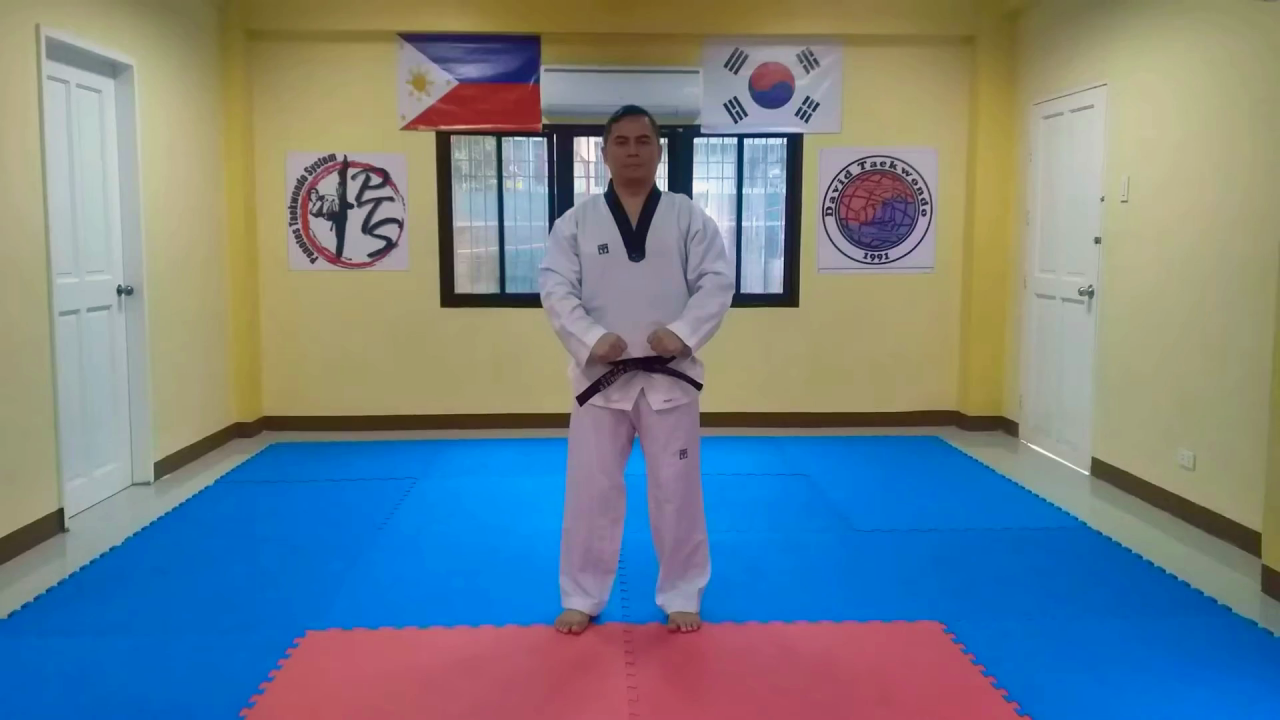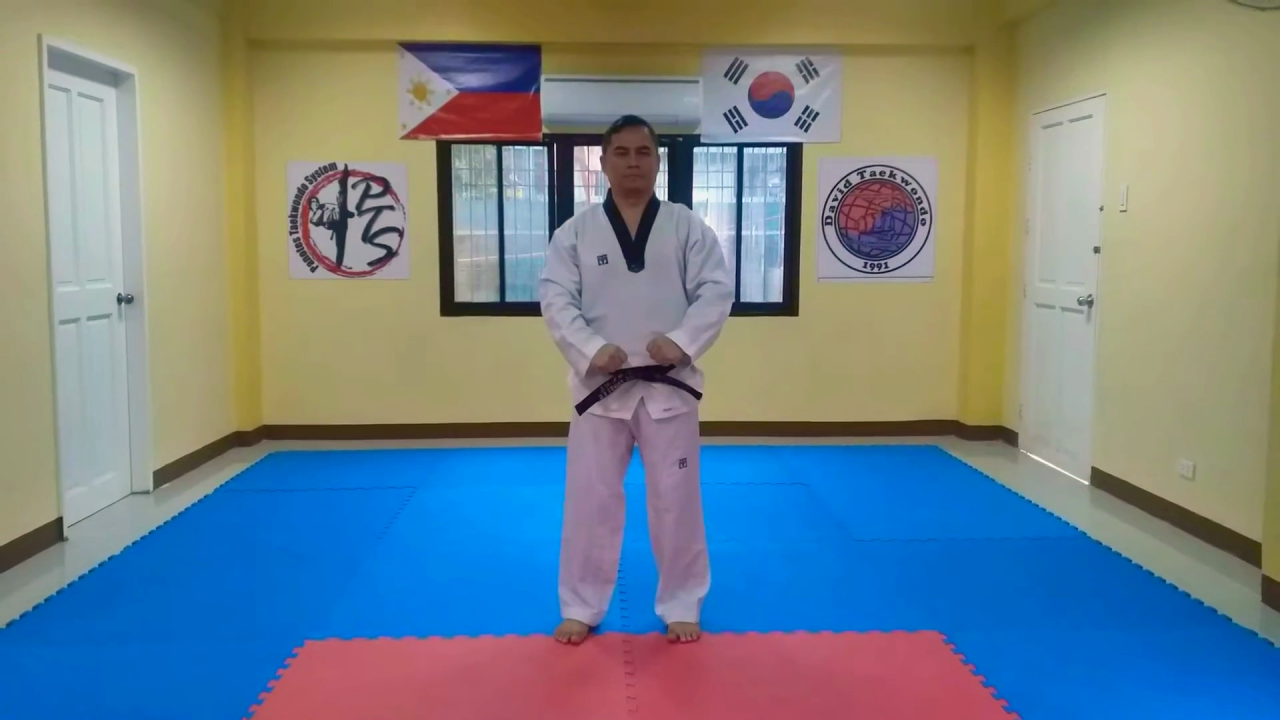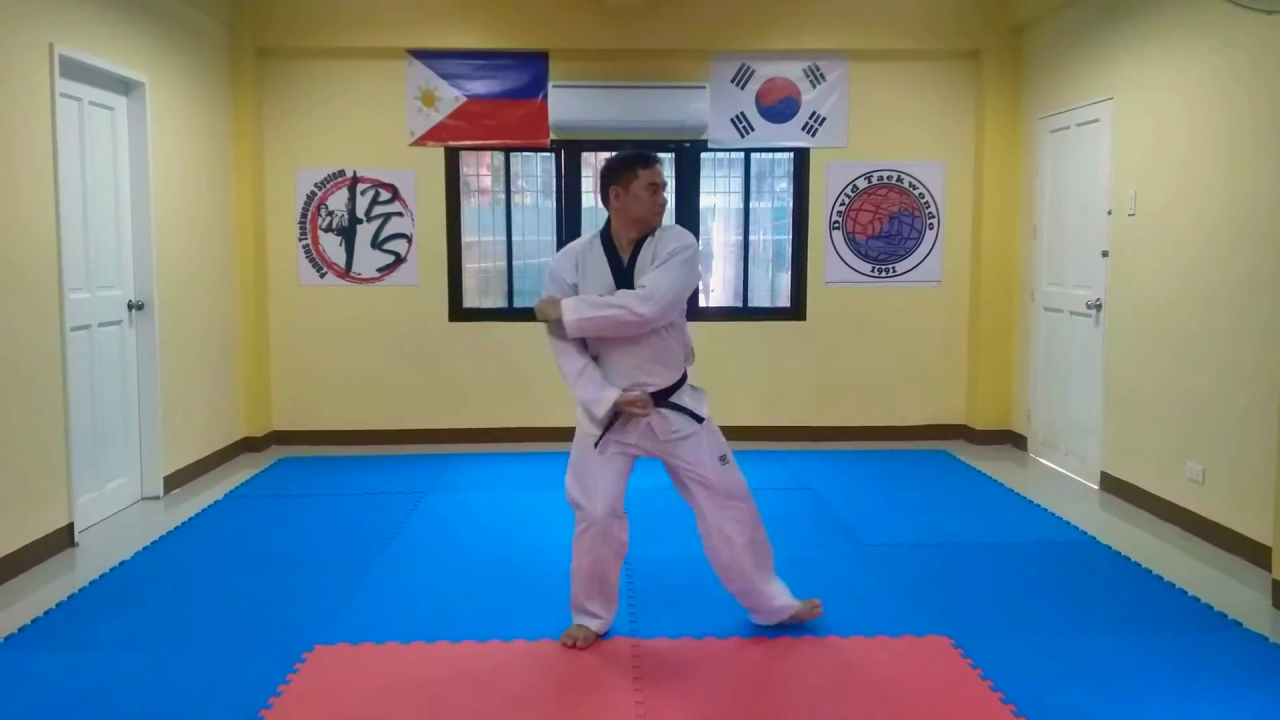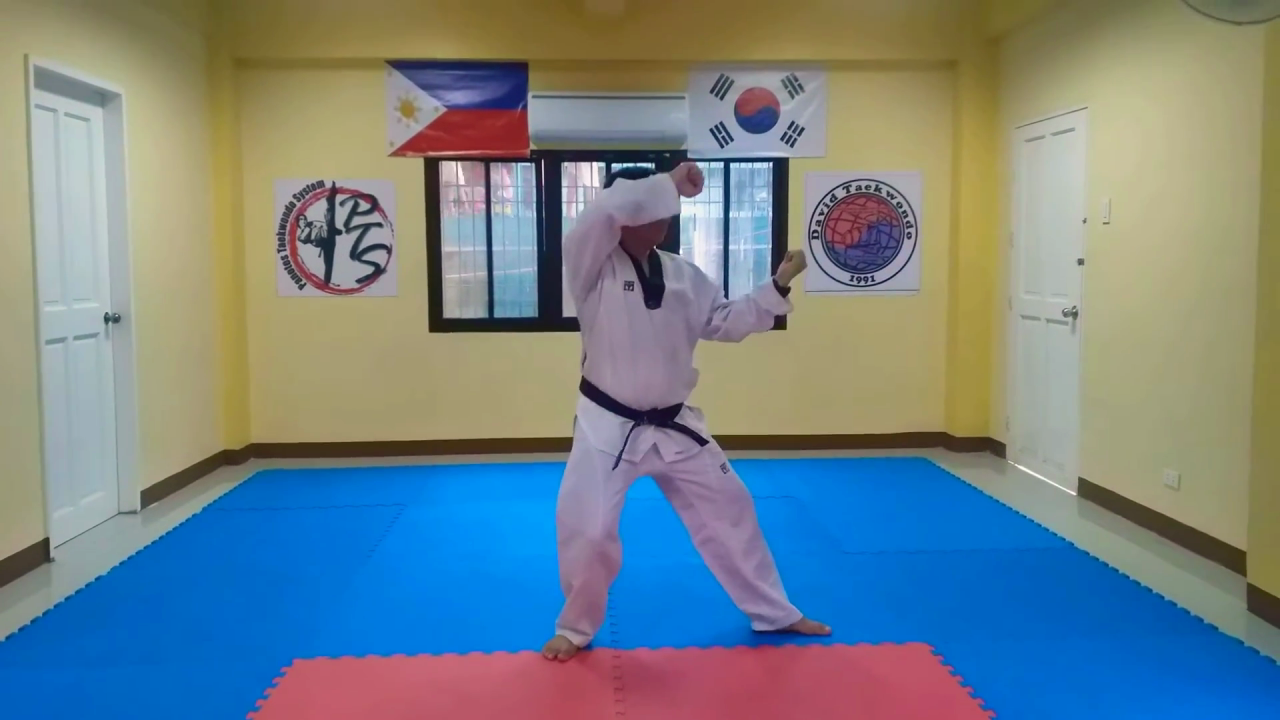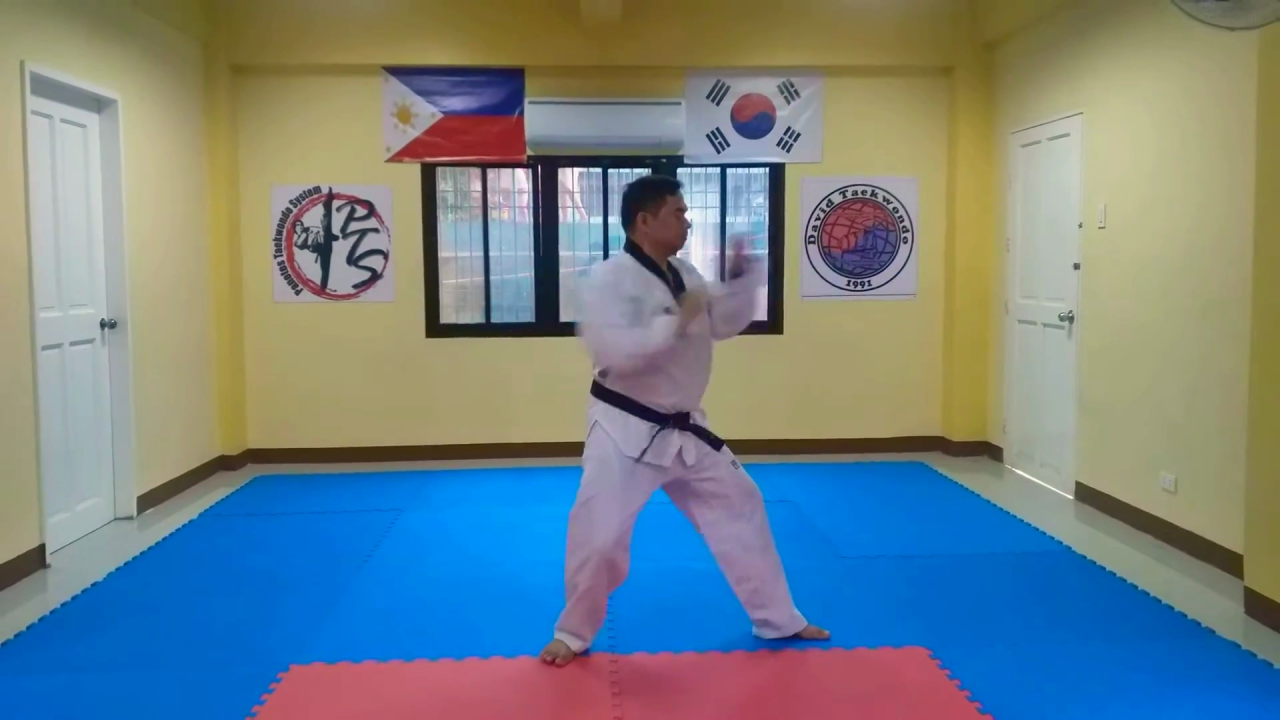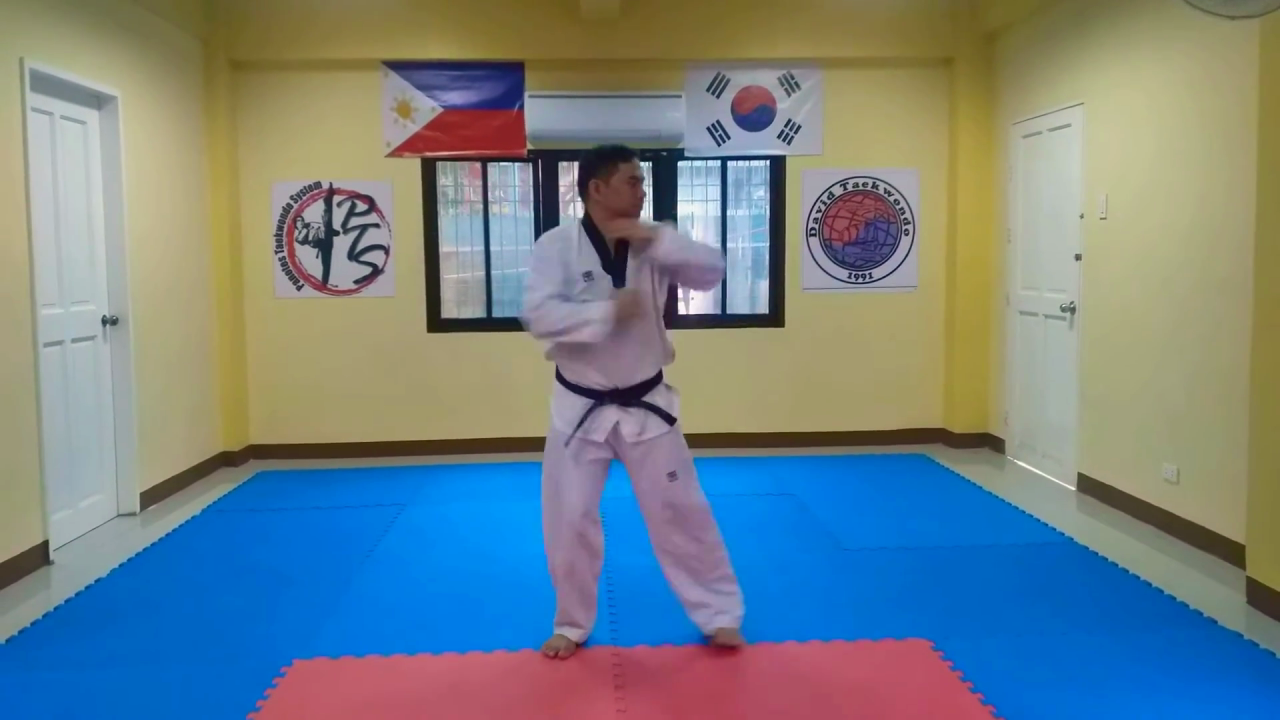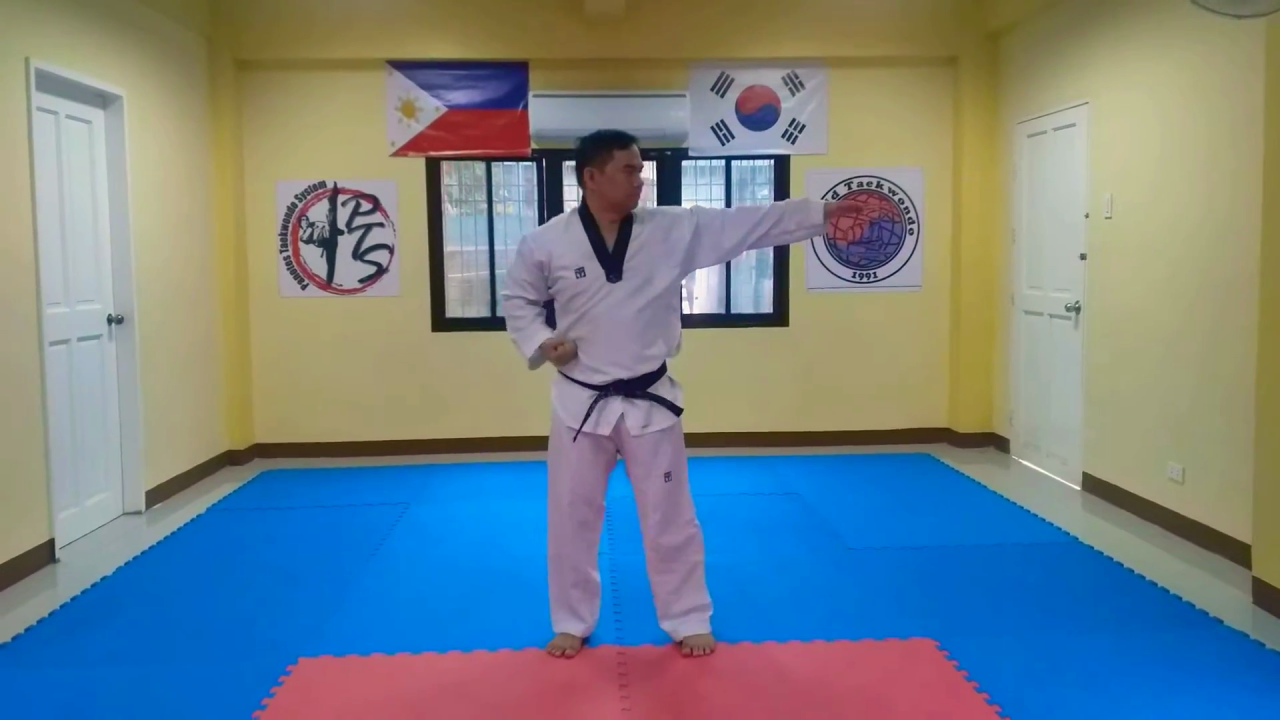
dt=0.7s
person 1, frame 1
left shoulder: (688, 217)
right shoulder: (577, 221)
left elbow: (718, 282)
right elbow: (555, 288)
left wrist: (683, 333)
right wrist: (590, 339)
left hip: (669, 374)
right hip: (602, 375)
left knee: (677, 489)
right knee: (591, 489)
left ankle: (681, 596)
right ankle: (581, 598)
person 1, frame 2
left shoulder: (686, 226)
right shoulder: (576, 231)
left elbow: (717, 291)
right elbow: (555, 299)
left wrist: (683, 342)
right wrist: (590, 350)
left hip: (669, 384)
right hip: (600, 385)
left knee: (676, 499)
right knee: (591, 498)
left ankle: (681, 606)
right ankle: (581, 607)
person 1, frame 3
left shoulder: (678, 246)
right shoulder: (571, 261)
left elbow: (648, 308)
right elbow: (566, 345)
left wrist: (568, 311)
right wrist: (608, 399)
left hip: (675, 404)
right hip: (609, 409)
left knee: (730, 499)
right knee: (597, 513)
left ankle: (772, 603)
right ankle: (590, 616)
person 1, frame 4
left shoulder: (683, 274)
right shoulder: (593, 262)
left elbow: (726, 322)
right elbow: (605, 210)
left wrist: (779, 285)
right wrist: (671, 185)
left hip: (675, 424)
right hip: (608, 425)
left knee: (729, 511)
right knee: (588, 530)
left ankle: (775, 612)
right ankle: (575, 627)
person 1, frame 5
left shoulder: (682, 273)
right shoulder: (611, 279)
left elbow: (730, 322)
right elbow: (615, 350)
left wrist: (740, 273)
right wrist: (678, 322)
left hip: (684, 429)
right hip: (623, 429)
left knee: (741, 510)
right knee: (600, 537)
left ankle: (780, 620)
right ankle: (573, 632)
person 1, frame 6
left shoulder: (653, 237)
right shoulder: (555, 246)
left elbow: (711, 270)
right elbow: (542, 315)
left wrist: (656, 242)
right wrist: (607, 314)
left hip: (646, 404)
right hip: (579, 406)
left knee: (680, 509)
right knee: (570, 519)
left ankle: (718, 612)
right ankle: (572, 623)
person 1, frame 7
left shoulder: (674, 228)
right shoulder: (547, 242)
left elbow: (748, 222)
right elbow: (518, 300)
left wrist: (819, 212)
right wrist: (541, 342)
left hip: (648, 400)
right hip: (581, 401)
left knee: (670, 515)
right knee: (573, 515)
left ankle: (689, 620)
right ankle: (572, 623)
